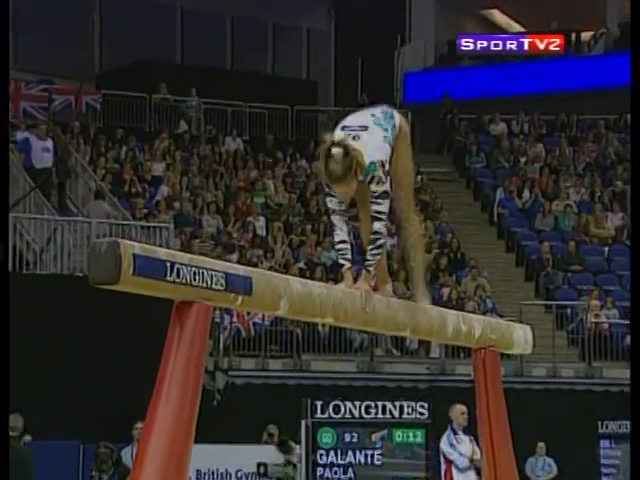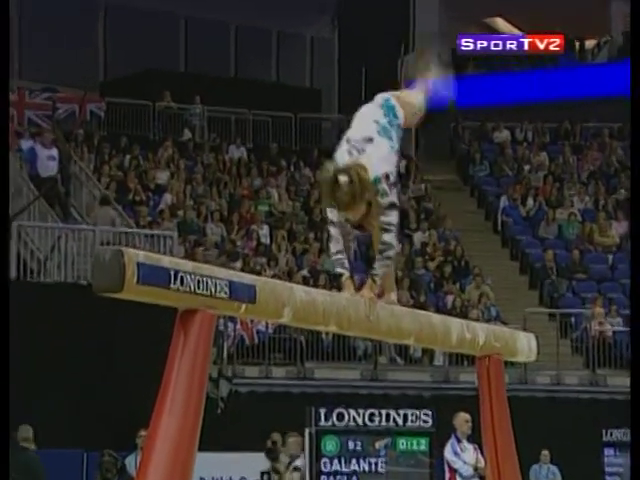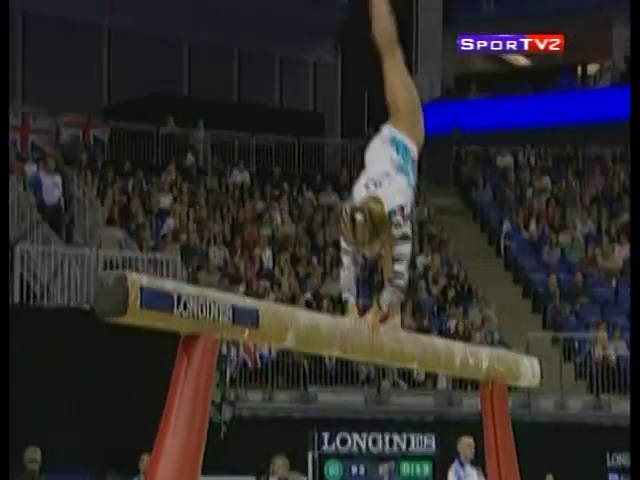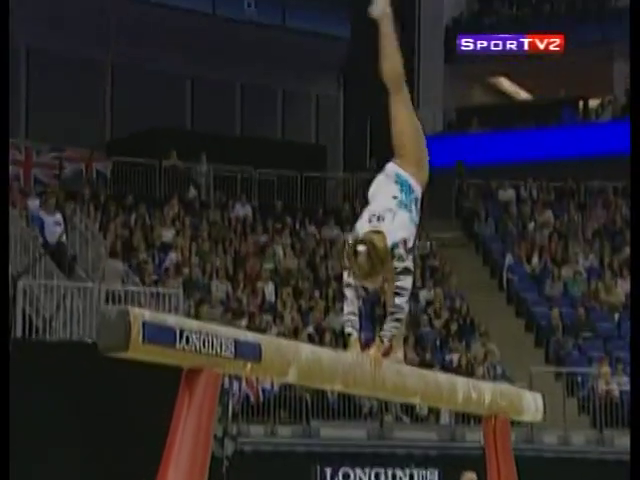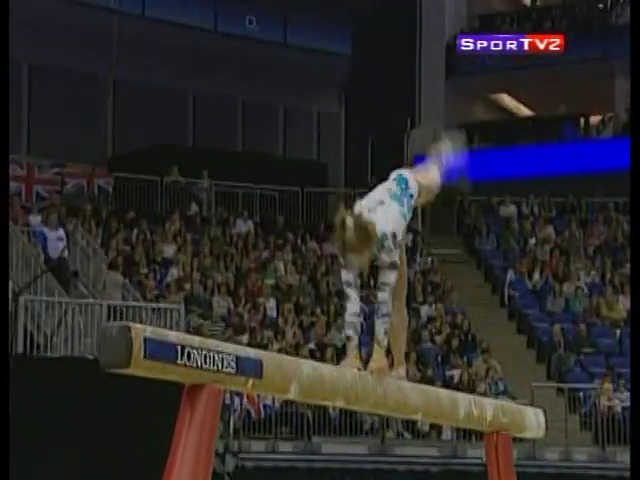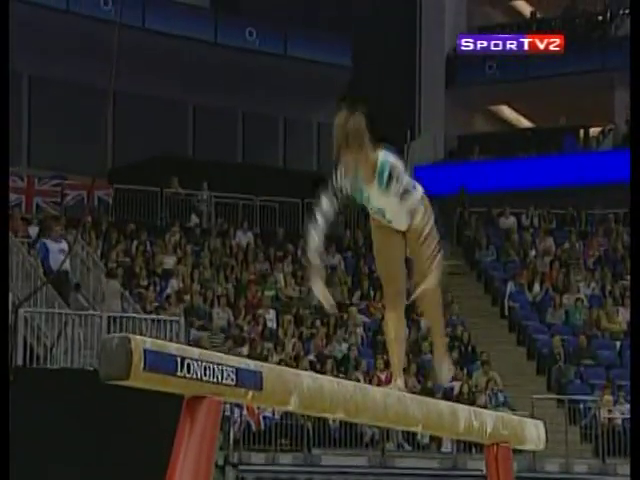
dt=0.2s
person 1, frame 1
left shoulder: (374, 163)
right shoulder: (333, 168)
left elbow: (380, 221)
right elbow: (338, 220)
left wrist: (366, 275)
right wrist: (347, 271)
left knee: (405, 212)
right knee: (365, 215)
left ankle: (418, 284)
right ankle: (383, 284)
person 1, frame 2
left shoulder: (381, 175)
right shoulder: (339, 178)
left elbow: (389, 234)
right elbow: (336, 233)
left wrist: (373, 283)
right wrist: (346, 282)
right knee: (373, 217)
left ankle: (432, 81)
person 1, frame 3
left shoulder: (396, 212)
right shoulder: (355, 220)
left elbow: (400, 269)
right elbow: (348, 264)
left wrist: (379, 310)
right wrist: (351, 309)
left hip: (401, 142)
right hip: (383, 146)
right knee: (389, 249)
person 1, frame 4
left shoulder: (398, 244)
right shoulder: (359, 251)
left elbow: (400, 300)
right elbow: (350, 297)
left wrist: (380, 343)
right wrist: (353, 343)
left hip: (406, 176)
right hip: (386, 184)
person 1, frame 5
left shoulder: (385, 234)
right shoulder: (351, 241)
left elbow: (385, 296)
right elbow: (351, 297)
left wrist: (379, 348)
right wrist: (352, 349)
right knee: (397, 292)
left ankle: (448, 151)
right ankle: (400, 366)
person 1, frame 6
left shoulder: (389, 165)
right shoulder: (343, 174)
left elbow: (416, 208)
right elbow: (320, 219)
left wrist: (433, 272)
right wrist: (315, 273)
left hip: (415, 219)
right hip: (385, 224)
left knee: (427, 295)
right knee: (394, 301)
left ankle: (441, 354)
right ankle: (398, 377)
